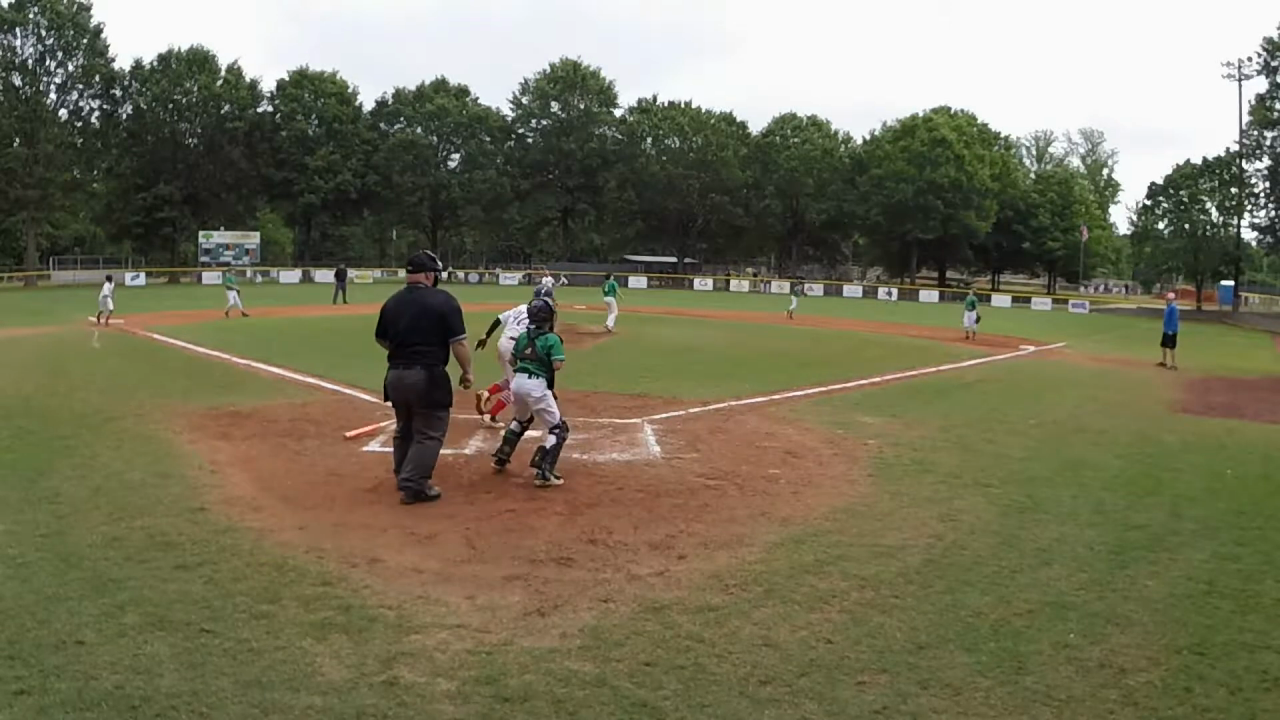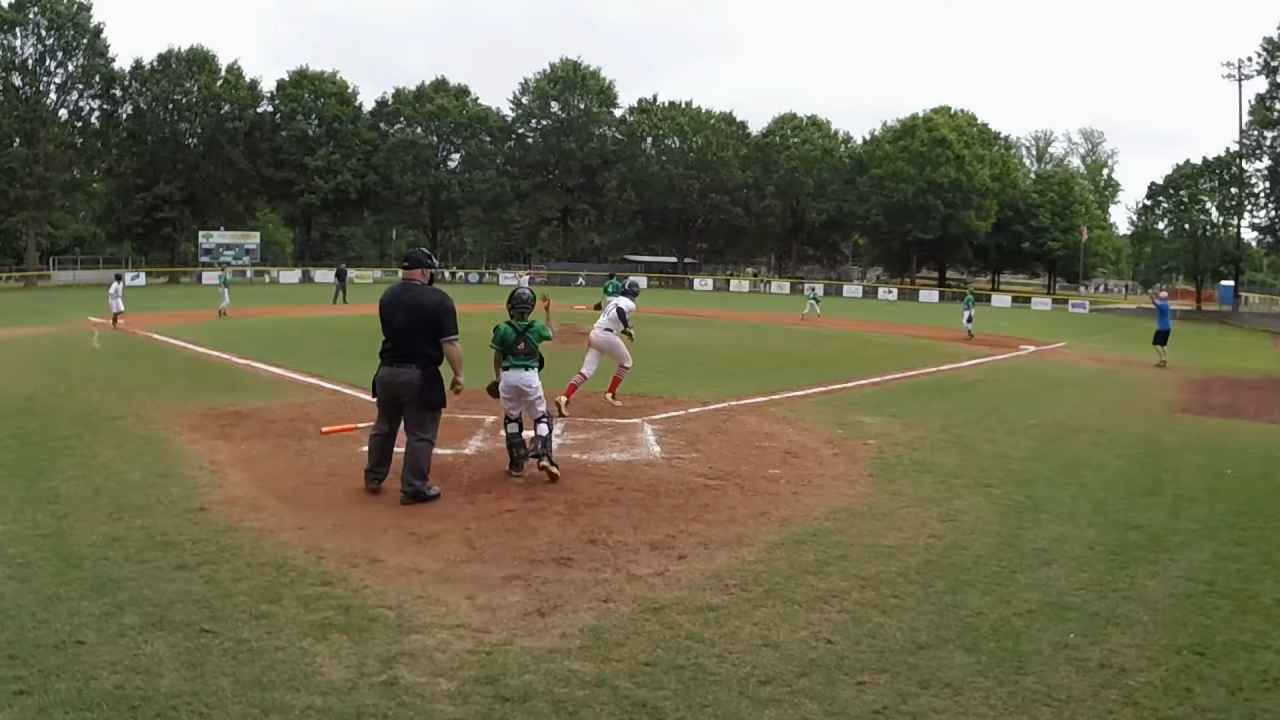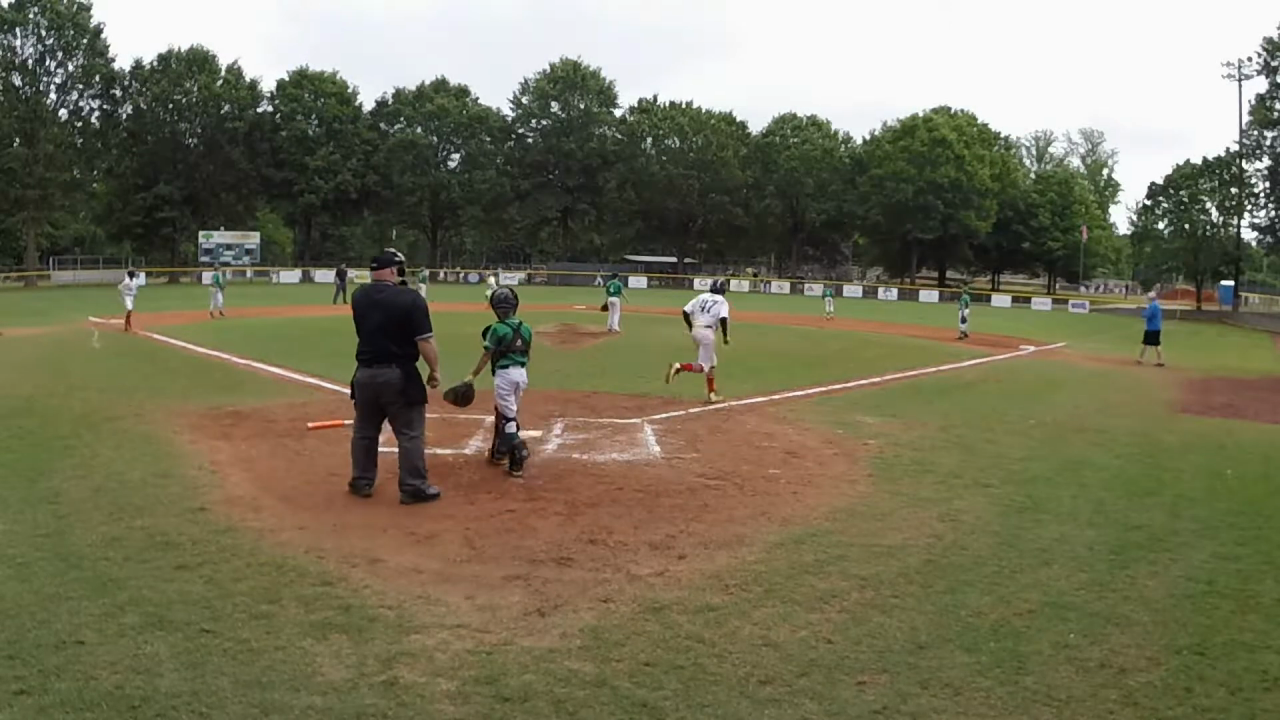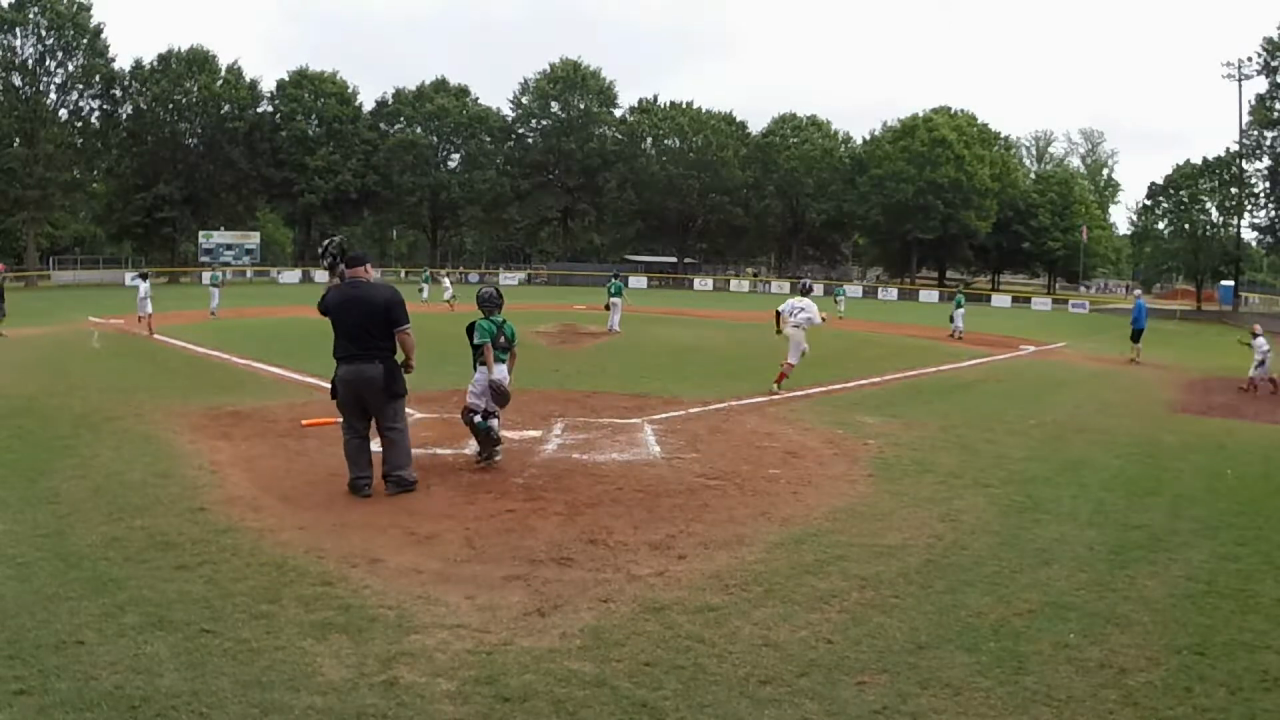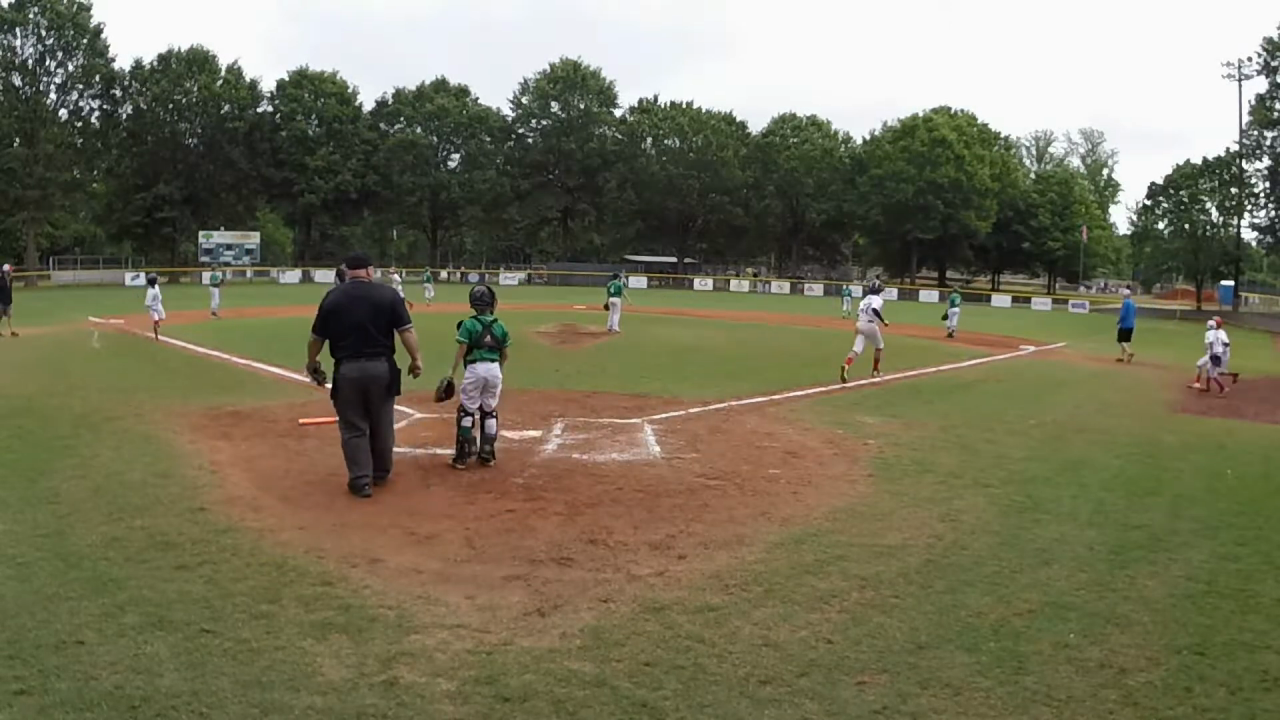
dt=0.4s
person 1, frame 1
left shoulder: (392, 302)
right shoulder: (444, 300)
left elbow: (381, 339)
right elbow: (458, 342)
right wrist: (467, 371)
left hip: (395, 375)
right hip: (427, 377)
left knee: (404, 429)
right knee: (429, 433)
left ankle: (405, 478)
right ankle: (414, 486)
person 1, frame 2
left shoulder: (388, 296)
right shoulder: (438, 299)
right elbow: (450, 343)
right wrist: (458, 374)
left hip: (388, 372)
right hip: (420, 376)
left knee: (384, 427)
right knee: (421, 435)
left ankle: (374, 477)
right ankle: (414, 488)
person 1, frame 3
left shoulder: (360, 296)
right shoulder: (409, 298)
right elbow: (425, 341)
left wrist: (381, 276)
right wrist: (434, 370)
left hip: (365, 374)
right hip: (399, 376)
left knee: (364, 432)
right knee: (411, 434)
left ankle: (362, 482)
right ankle: (414, 488)
person 1, frame 4
left shoulder: (333, 295)
right shoulder: (387, 293)
left elbow: (322, 306)
right elbow: (404, 333)
right wrist: (410, 358)
left hip: (346, 371)
right hip: (381, 370)
left knee: (354, 430)
right knee: (393, 426)
left ankle: (361, 482)
right ankle: (398, 478)
person 1, frame 5
left shoulder: (333, 297)
right shoulder: (388, 294)
left elbow: (317, 339)
right elbow: (406, 331)
left wrist: (312, 363)
right wrist: (416, 359)
left hip: (347, 370)
right hip: (381, 368)
left knee: (353, 428)
right knee: (382, 425)
left ankle: (360, 481)
right ankle: (379, 473)
person 2, frame 1
left shoulder: (523, 336)
right shoulder: (552, 339)
left elbow: (511, 360)
right elbow: (557, 366)
right wrist: (560, 362)
left hip: (517, 383)
right hip: (537, 386)
left knee: (520, 420)
right knee: (558, 428)
left ankle: (501, 460)
right ankle: (543, 474)
person 2, frame 2
left shoulder: (503, 329)
right shoulder: (537, 327)
left elbow: (498, 356)
right elbow: (550, 334)
left wrist: (497, 375)
right wrist: (547, 310)
left hip: (509, 377)
right hip: (530, 377)
left knee: (512, 419)
right knee: (541, 418)
left ankle: (517, 464)
right ankle: (544, 458)
person 2, frame 3
left shoulder: (497, 329)
right shoulder: (524, 328)
left elbow: (487, 355)
left wrist: (472, 375)
left hip: (503, 375)
right hip: (521, 373)
left knee: (507, 417)
right knee: (507, 414)
left ankle: (517, 463)
right ankle: (499, 454)
person 2, frame 4
left shoulder: (482, 325)
right shoulder: (508, 326)
left elbow: (487, 350)
right elbow: (513, 353)
left wrist: (491, 375)
right wrist: (508, 374)
left hip: (486, 371)
right hip: (503, 371)
left knee: (472, 412)
right knee: (492, 411)
left ankle: (491, 448)
right ankle: (488, 452)
person 2, frame 5
left shoulder: (468, 324)
right shoulder: (500, 326)
left elbow: (462, 350)
right elbow: (505, 354)
left wrist: (452, 371)
left hip: (475, 369)
right hip: (494, 370)
left knee: (466, 412)
right knee: (490, 412)
left ankle: (462, 457)
right ankle: (487, 455)
